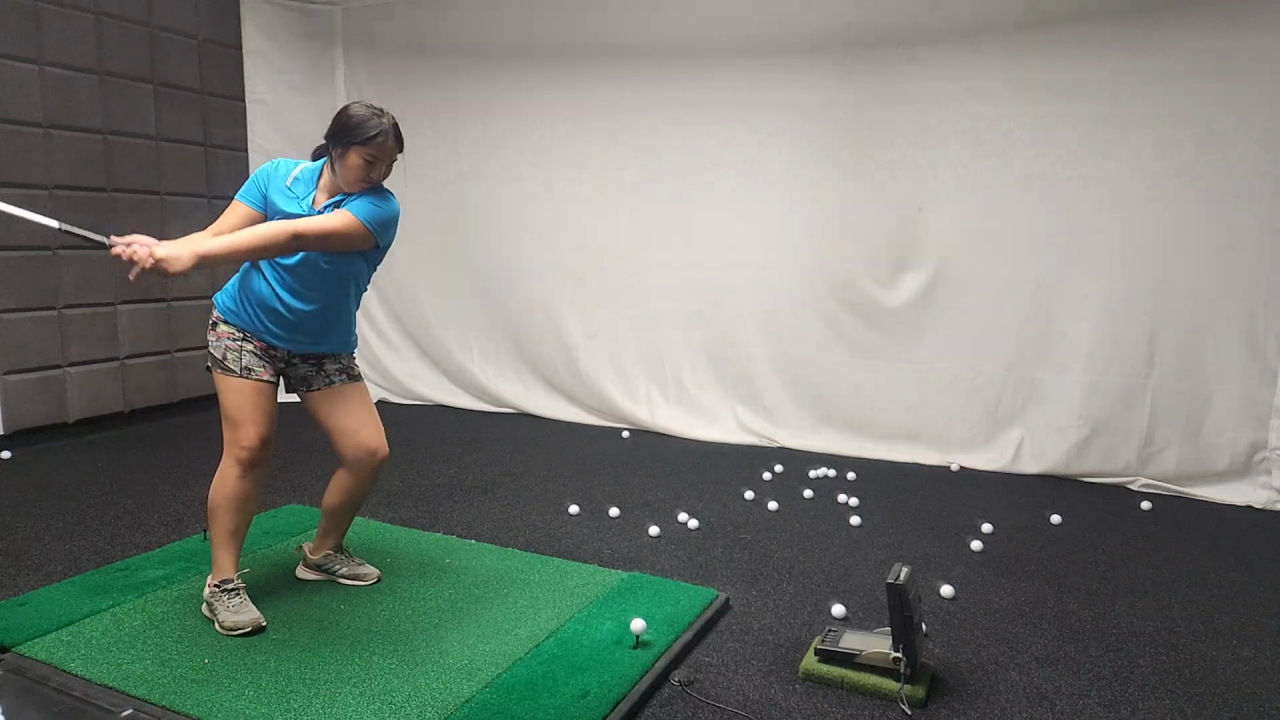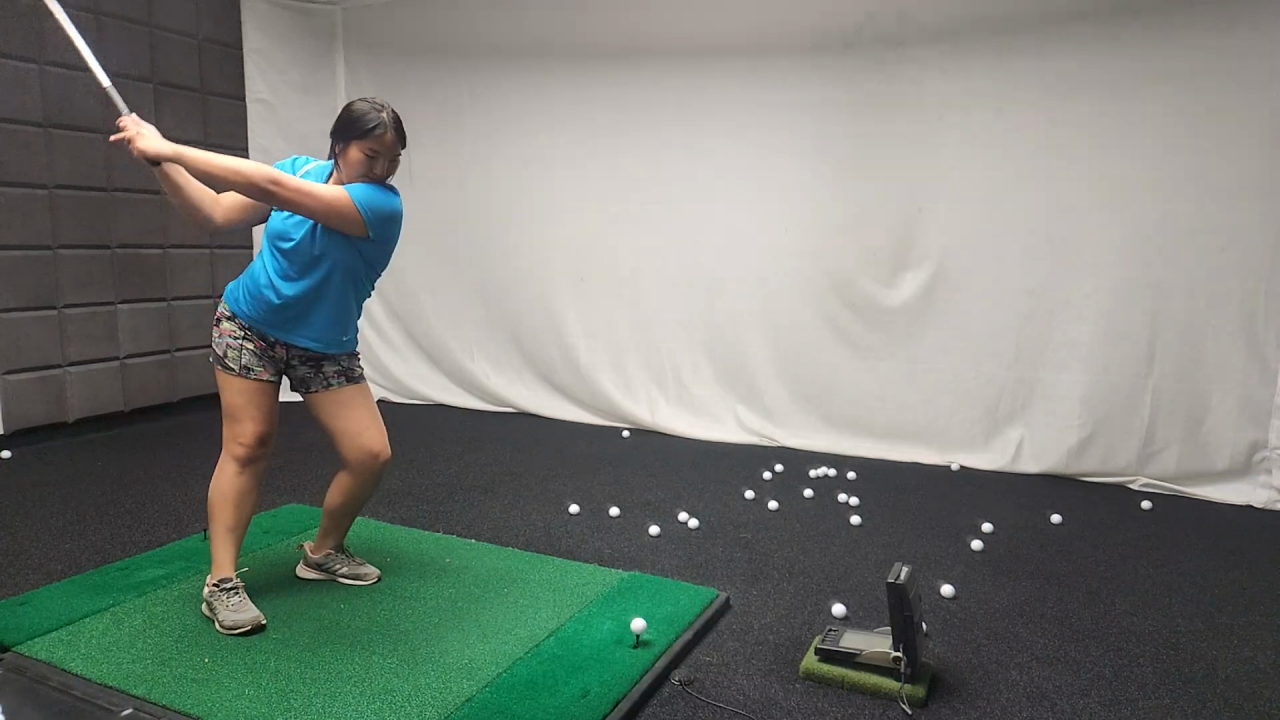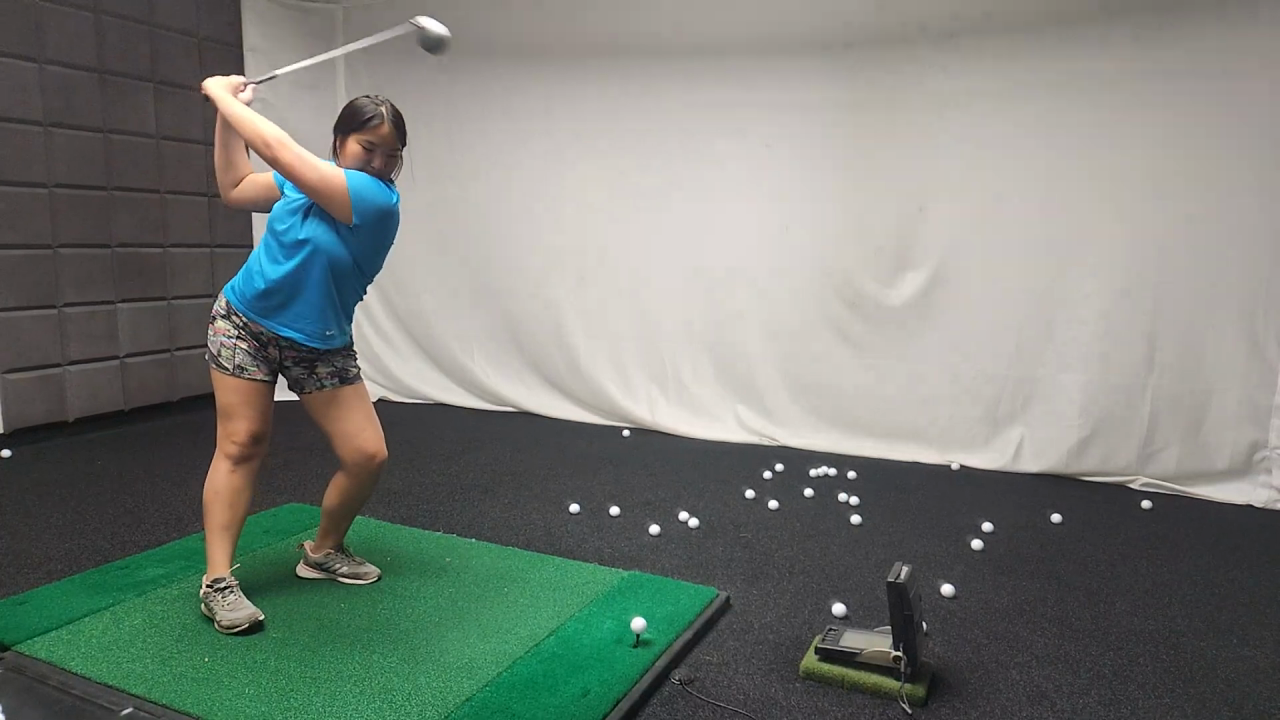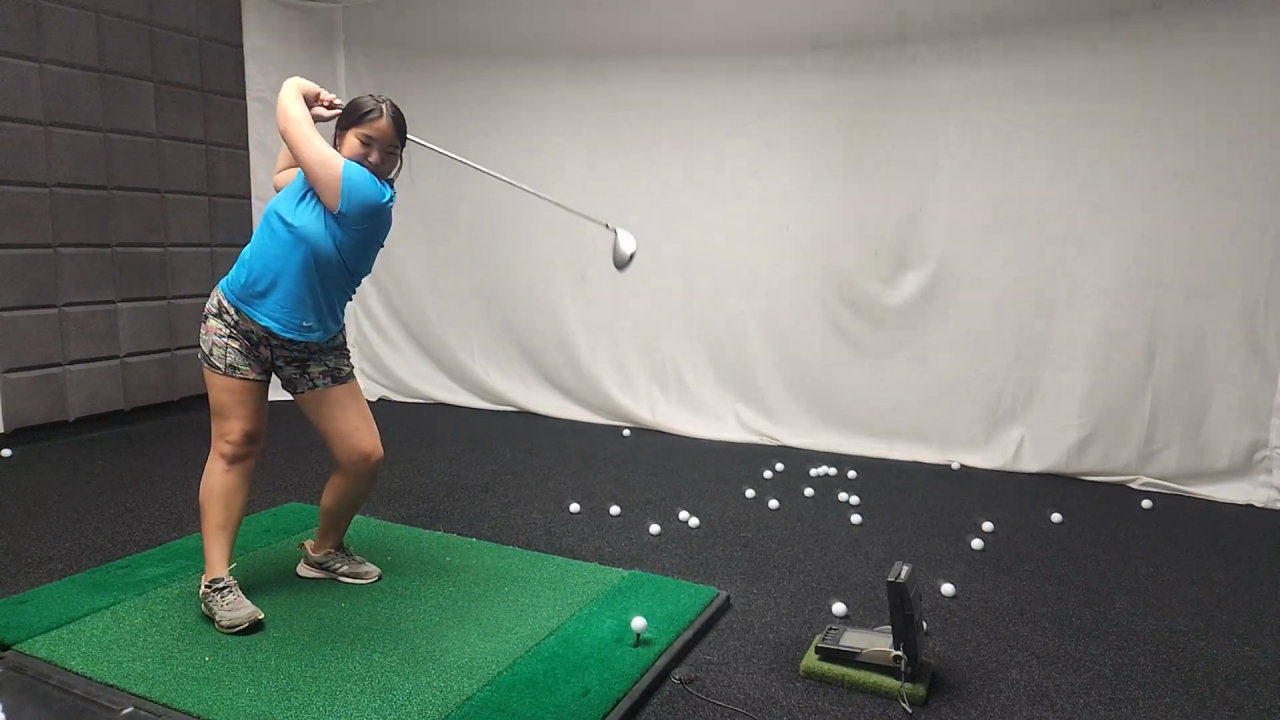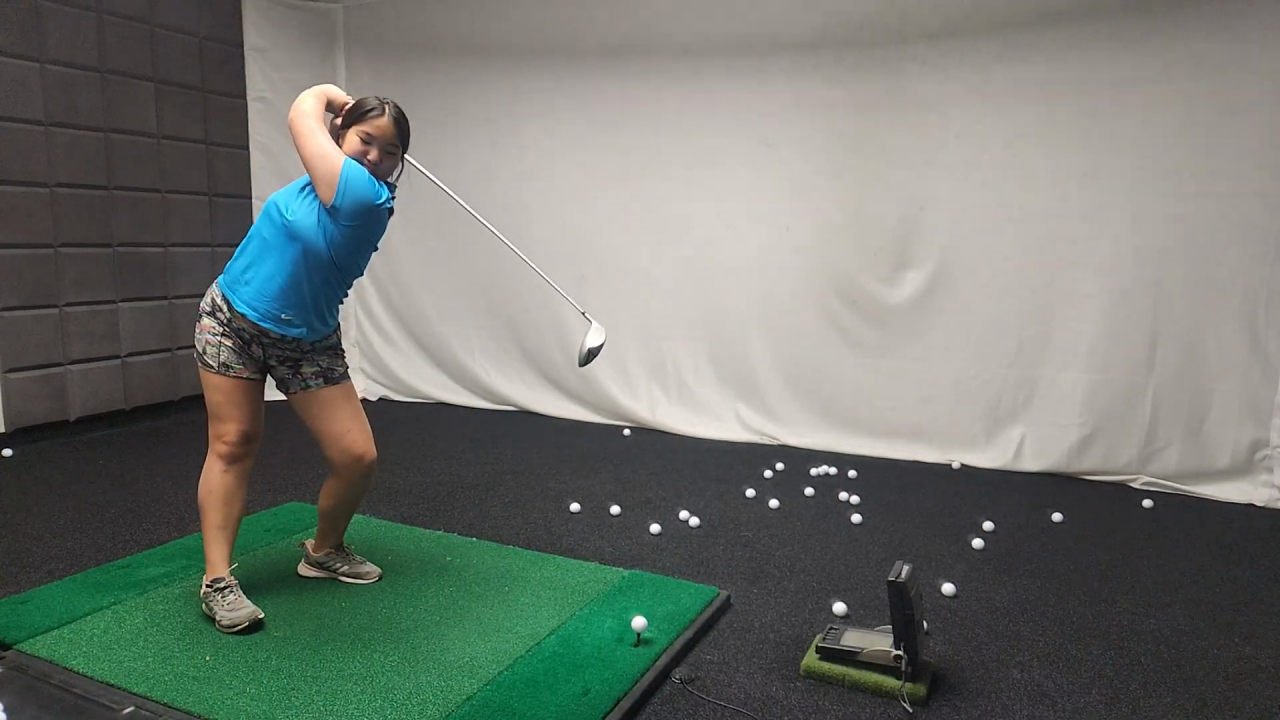
dt=1s
person 1, frame 1
left shoulder: (380, 208)
right shoulder: (277, 175)
left elbow: (294, 236)
right elbow: (217, 235)
left wrist: (192, 255)
right wrist: (160, 249)
left hip: (324, 347)
right hip: (246, 328)
left knee: (369, 452)
right knee: (248, 447)
left ankle: (322, 552)
right ankle: (222, 582)
person 1, frame 2
left shoulder: (383, 205)
right shoulder: (300, 168)
left elbow: (272, 187)
right elbow: (219, 214)
left wrist: (168, 148)
right wrist: (160, 160)
left hip: (326, 346)
right hip: (248, 325)
left knee: (371, 454)
right knee: (247, 446)
left ankle: (323, 551)
right ankle: (221, 582)
person 1, frame 3
left shoulder: (380, 202)
right shoulder: (307, 175)
left elbow: (276, 147)
right elbow: (234, 189)
left wrist: (223, 96)
right wrist: (225, 109)
left hip: (321, 345)
right hip: (245, 321)
left knee: (367, 455)
right knee: (241, 445)
left ankle: (323, 551)
right ankle: (217, 581)
person 1, frame 4
left shoulder: (370, 197)
right shoulder: (319, 175)
left elbow: (291, 118)
right elbow: (282, 175)
left wrist: (295, 92)
right wrist: (314, 108)
left hip: (313, 342)
right hip: (237, 318)
left knee: (364, 455)
right knee: (236, 443)
left ankle: (323, 551)
right ankle: (216, 580)
person 1, frame 5
left shoulder: (368, 198)
right shoulder: (332, 175)
left elbow: (302, 113)
left wrist: (326, 95)
right wrist: (338, 111)
left hip: (307, 341)
right hip: (231, 316)
left knee: (356, 457)
right knee: (234, 444)
left ankle: (324, 551)
right ankle: (216, 580)
